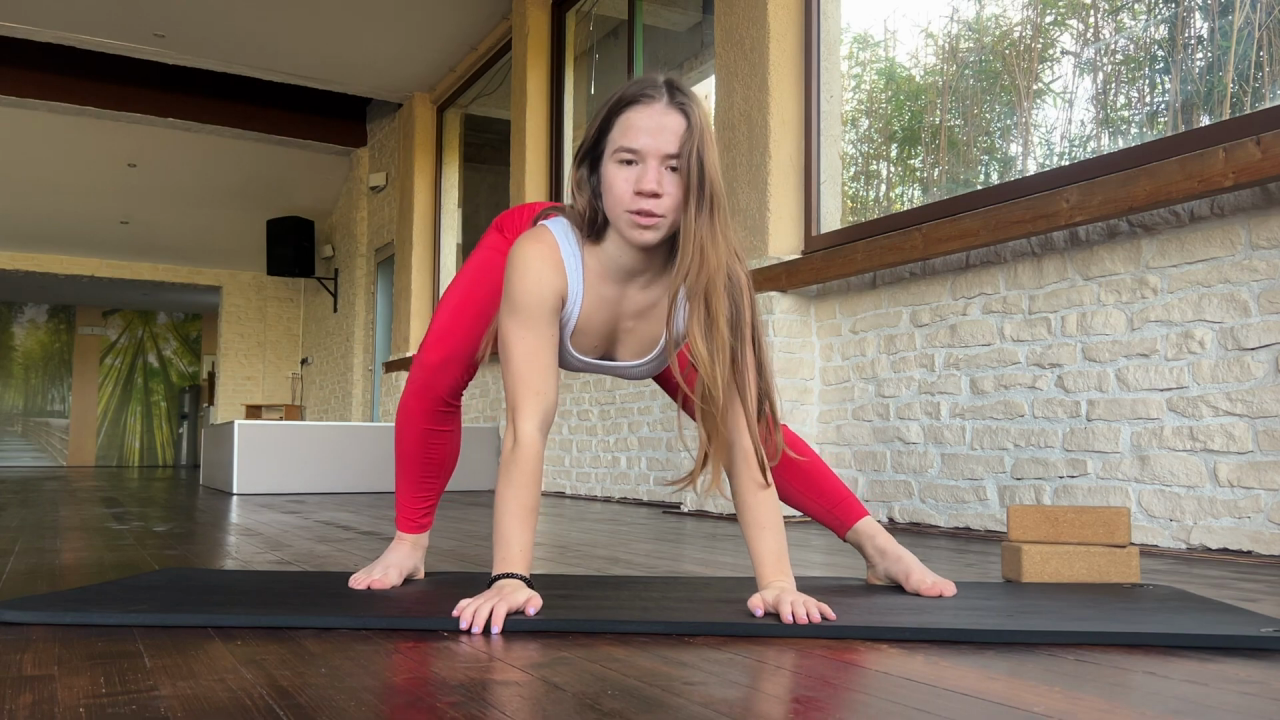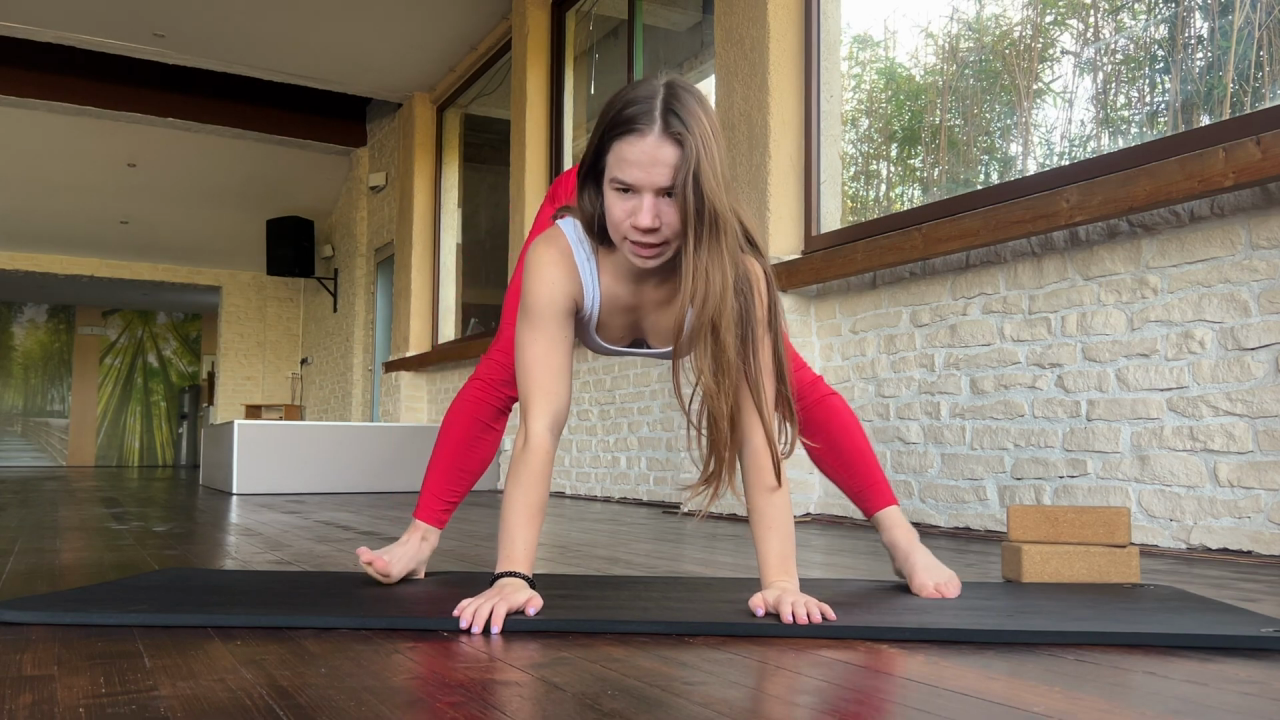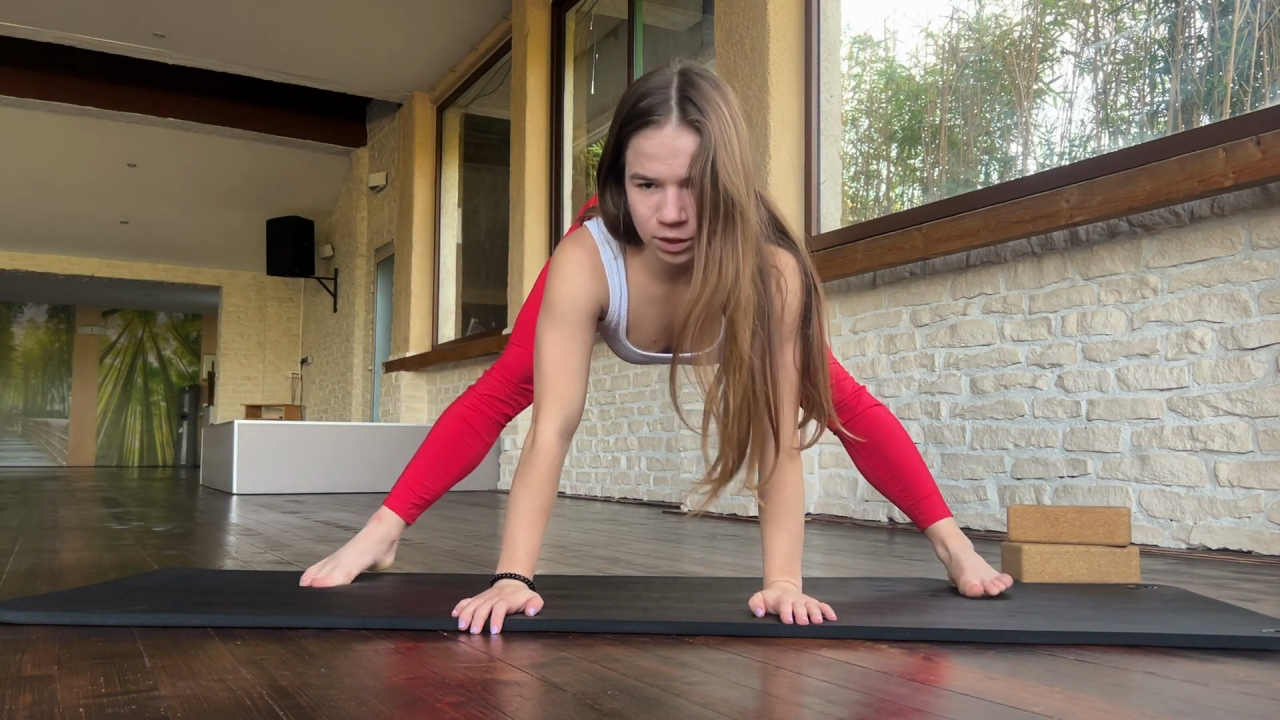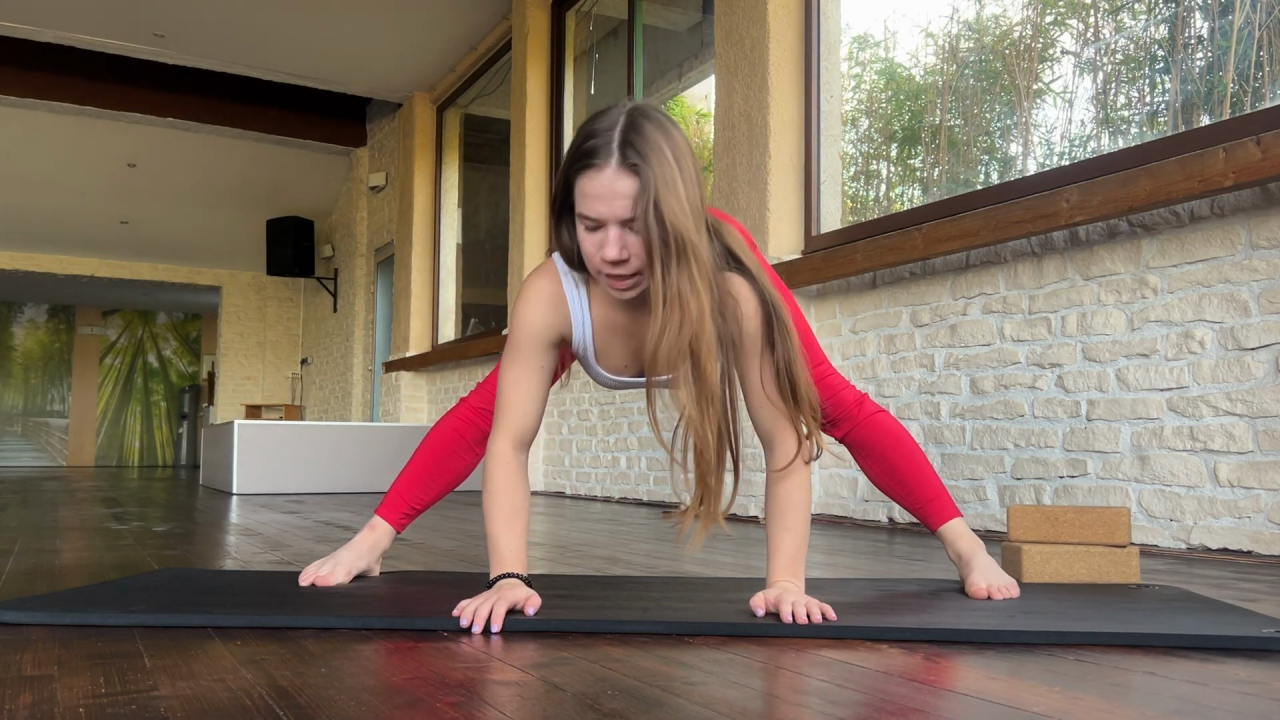
dt=0.7s
person 1, frame 1
left shoulder: (715, 279)
right shoulder: (537, 253)
left elbow: (742, 435)
right elbow: (528, 427)
left wrist: (776, 581)
right wrist: (509, 578)
left knee: (752, 416)
right knee: (434, 380)
left ankle: (875, 544)
right ankle: (411, 543)
person 1, frame 2
left shoulder: (732, 267)
right shoulder: (560, 253)
left elbow: (755, 427)
right elbow: (539, 424)
right wrist: (511, 576)
left hip: (698, 254)
right hip: (582, 223)
left knee: (795, 387)
right knee: (496, 379)
left ankle: (898, 538)
right ankle: (420, 539)
person 1, frame 3
left shoulder: (770, 268)
right shoulder: (586, 260)
left elbow: (779, 432)
right elbow: (552, 427)
left wrist: (784, 582)
right wrist: (513, 576)
left hip: (727, 266)
right hip: (615, 259)
left knee: (834, 398)
right knee: (501, 387)
left ankle: (952, 546)
right ankle: (381, 535)
person 1, frame 4
right shoulder: (550, 294)
right elbow: (505, 441)
right hip: (589, 293)
left knee: (836, 404)
right knee: (483, 405)
left ankle: (965, 546)
right ankle: (372, 540)
